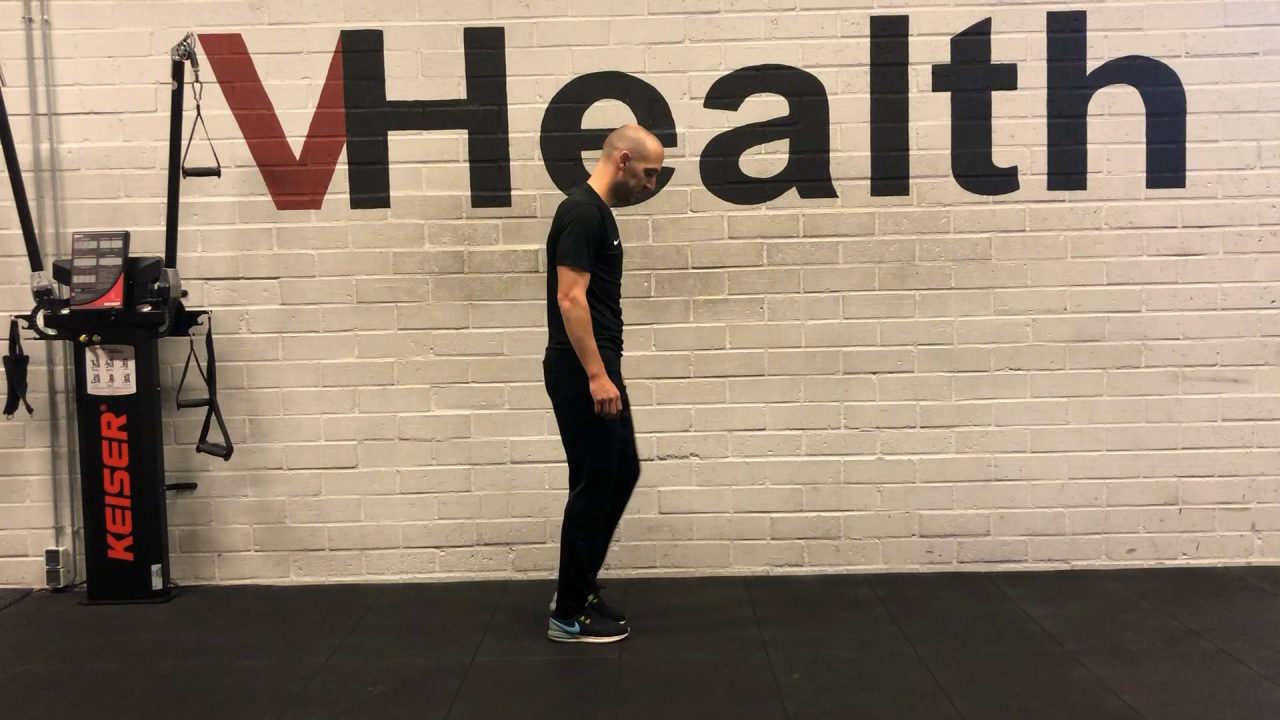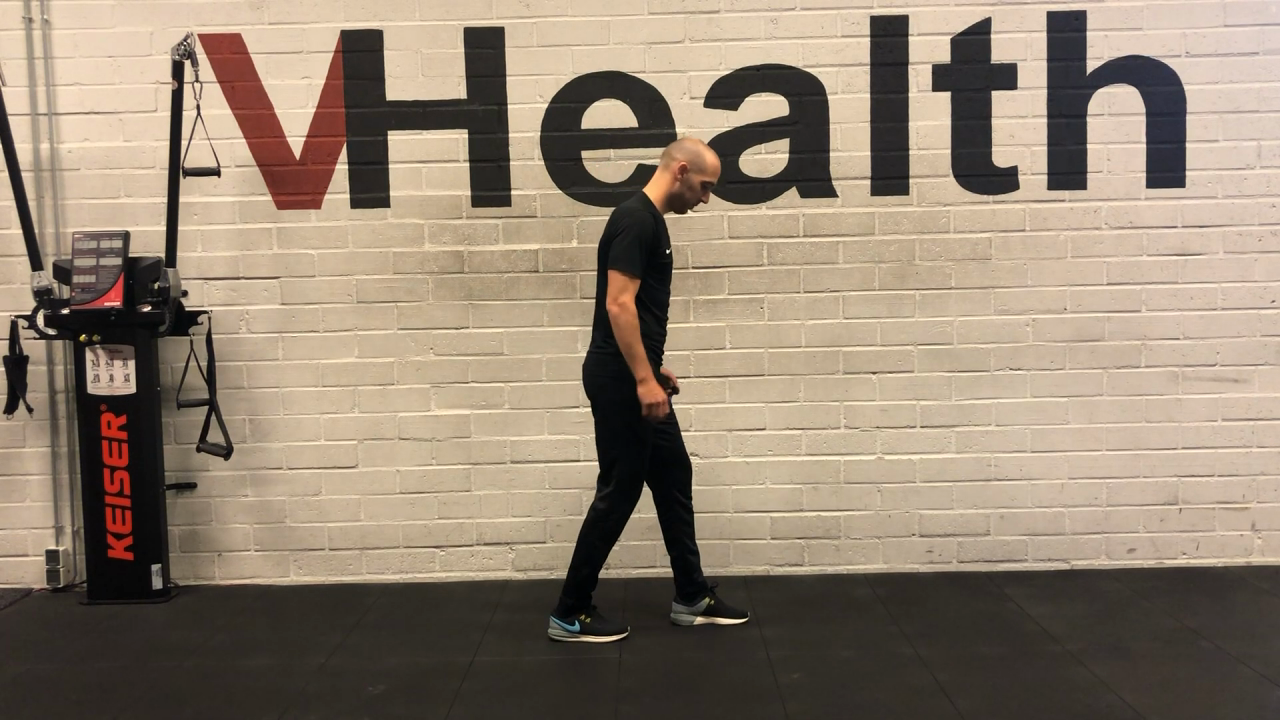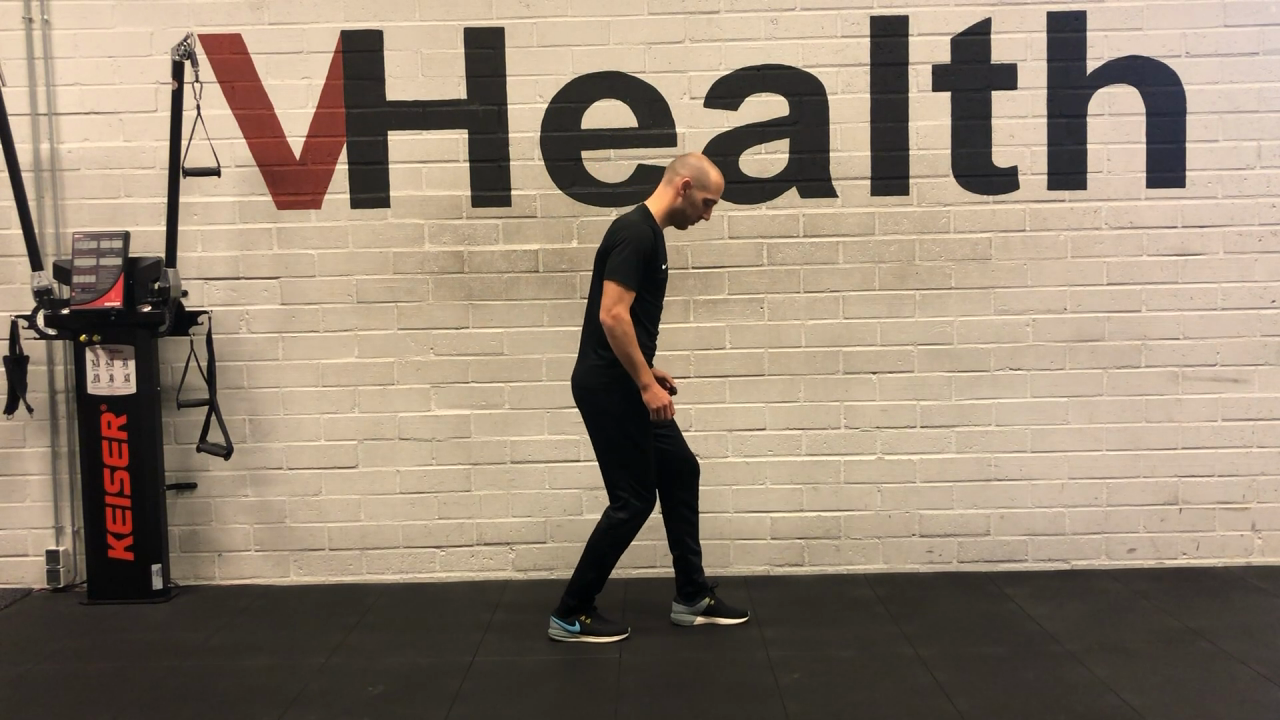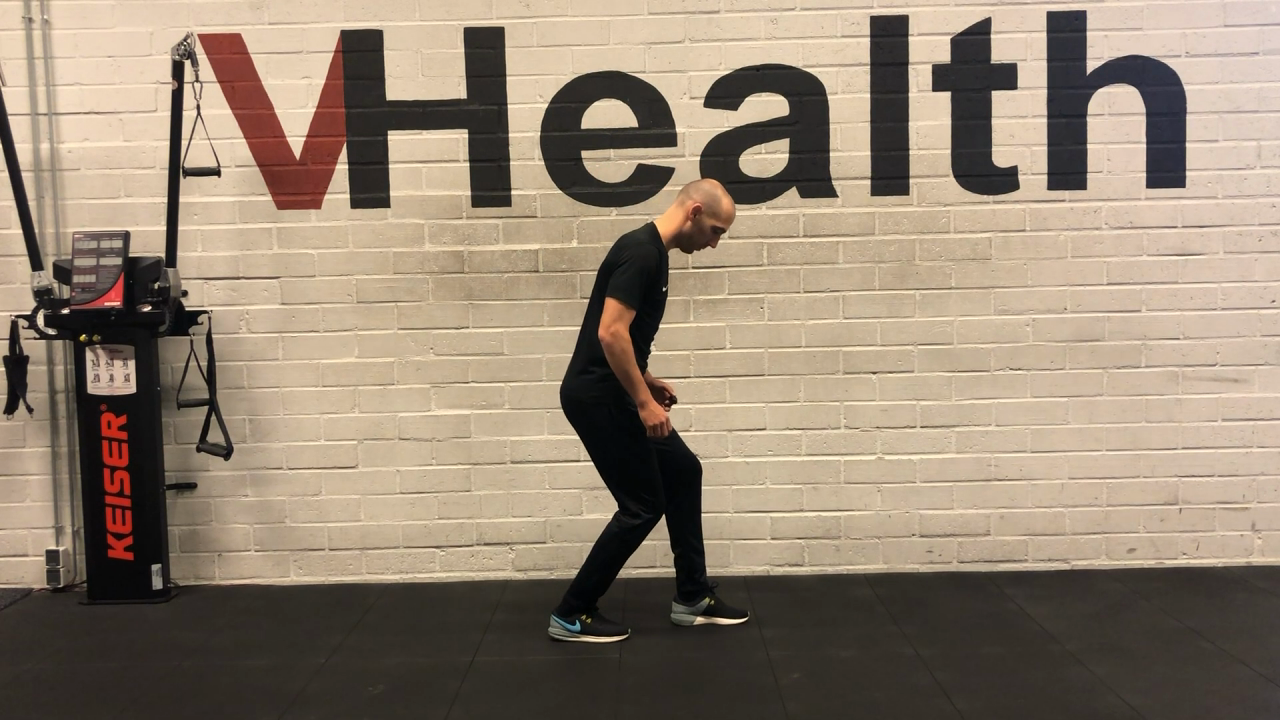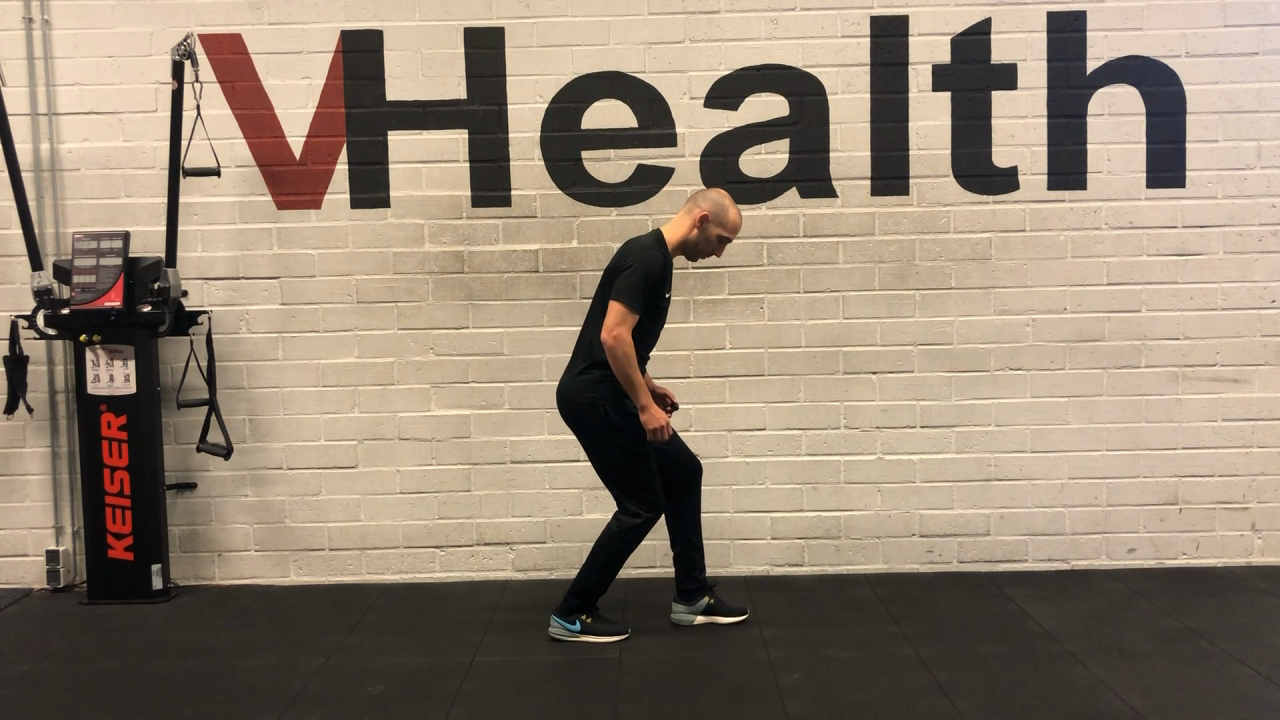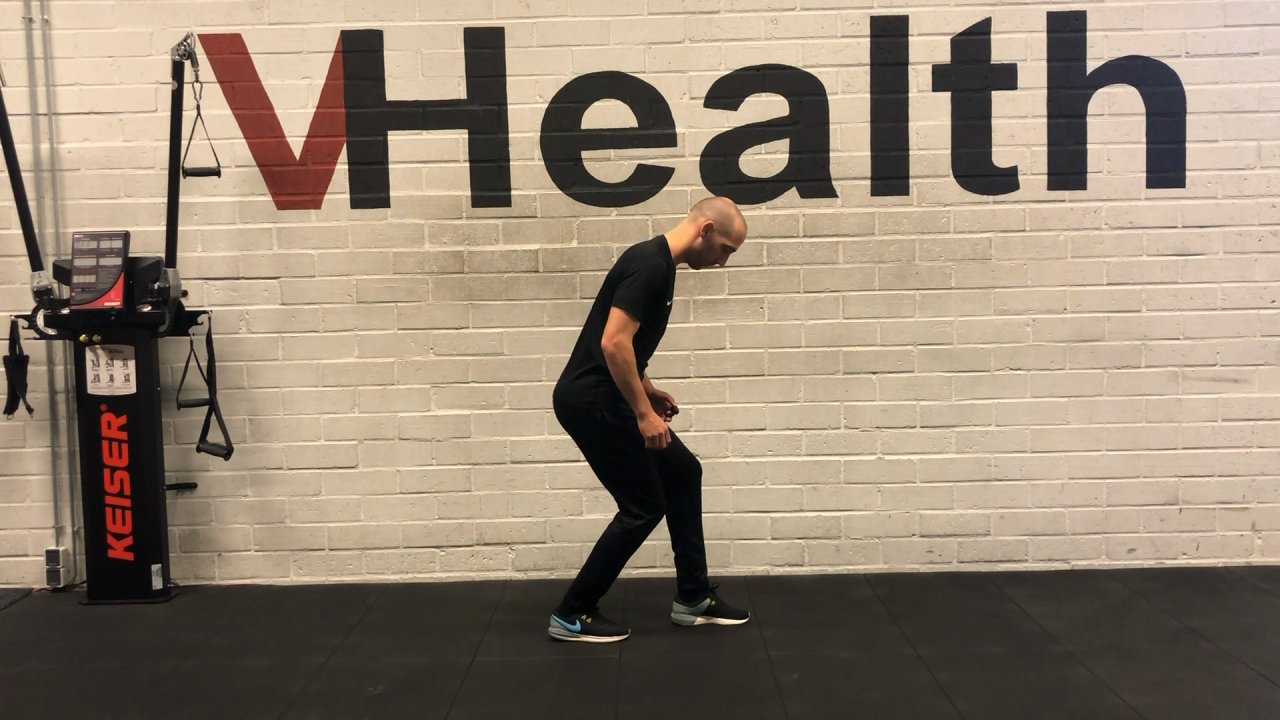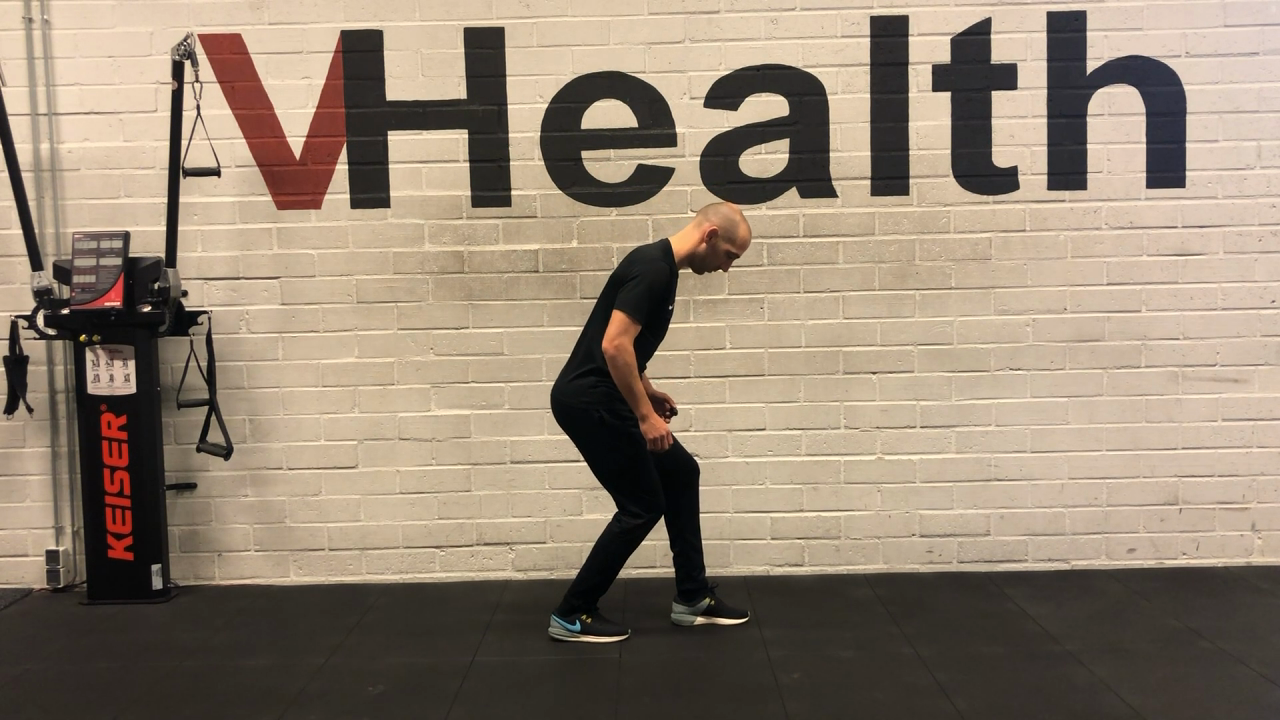
dt=0.7s
person 1, frame 1
left shoulder: (598, 213)
right shoulder: (581, 212)
right elbow: (570, 298)
right wrist: (596, 375)
left hip: (595, 367)
right hip: (580, 372)
left knee: (620, 474)
right knee: (594, 485)
left ankle: (577, 589)
right ankle: (569, 614)
person 1, frame 2
left shoulder: (649, 220)
right shoulder: (636, 220)
right elbow: (618, 304)
left wrist: (655, 371)
right wrist: (644, 379)
left hip: (635, 376)
right hip: (619, 377)
left knee: (674, 477)
right knee: (620, 489)
left ankle: (692, 597)
right ankle: (570, 612)
person 1, frame 3
left shoulder: (647, 233)
right shoulder: (636, 233)
right elbow: (612, 315)
left wrist: (648, 373)
right wrist: (647, 384)
left hip: (621, 383)
right hip: (609, 386)
left knee: (681, 473)
right knee: (633, 499)
left ankle: (692, 597)
right ankle: (571, 614)
person 1, frame 4
left shoulder: (652, 251)
right shoulder: (641, 252)
right elbow: (611, 333)
left wrist: (646, 382)
right wrist: (644, 402)
left hip: (612, 392)
right hip: (597, 396)
left knee: (683, 473)
right knee: (643, 504)
left ankle: (693, 598)
right ankle: (572, 614)
person 1, frame 5
left shoulder: (655, 257)
right shoulder: (646, 257)
right elbow: (614, 336)
left wrist: (648, 387)
right wrist: (645, 405)
left hip: (609, 394)
right hip: (595, 398)
left knee: (683, 472)
right knee: (642, 505)
left ankle: (692, 598)
right ankle: (572, 614)
person 1, frame 6
left shoulder: (657, 263)
right shoulder: (649, 265)
right elbow: (614, 343)
left wrist: (647, 390)
right wrist: (643, 413)
left hip: (605, 397)
right hip: (592, 401)
left knee: (682, 474)
right knee: (644, 506)
left ankle: (693, 598)
right ankle: (572, 614)
person 1, frame 7
left shoulder: (660, 266)
right shoulder: (653, 269)
right elbow: (615, 345)
left wrist: (647, 391)
right wrist: (644, 415)
left hip: (604, 397)
right hip: (589, 400)
left knee: (681, 473)
right knee: (642, 506)
left ankle: (693, 598)
right ankle: (572, 614)
